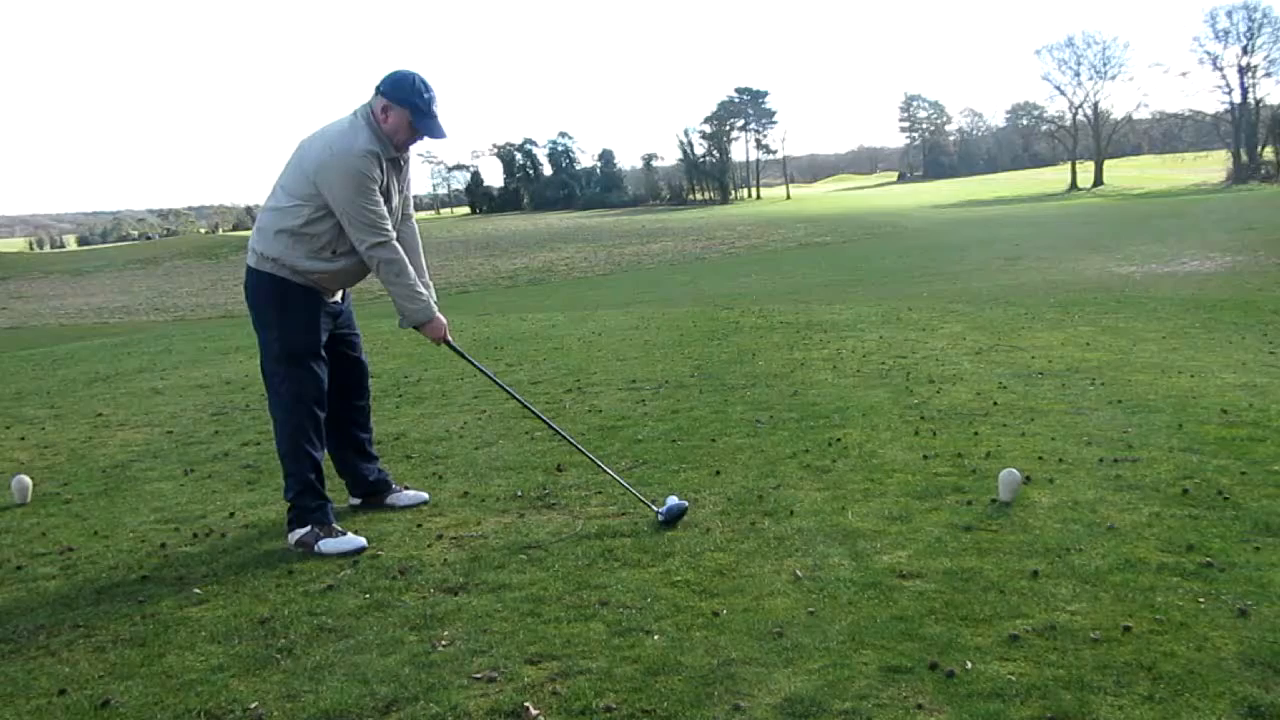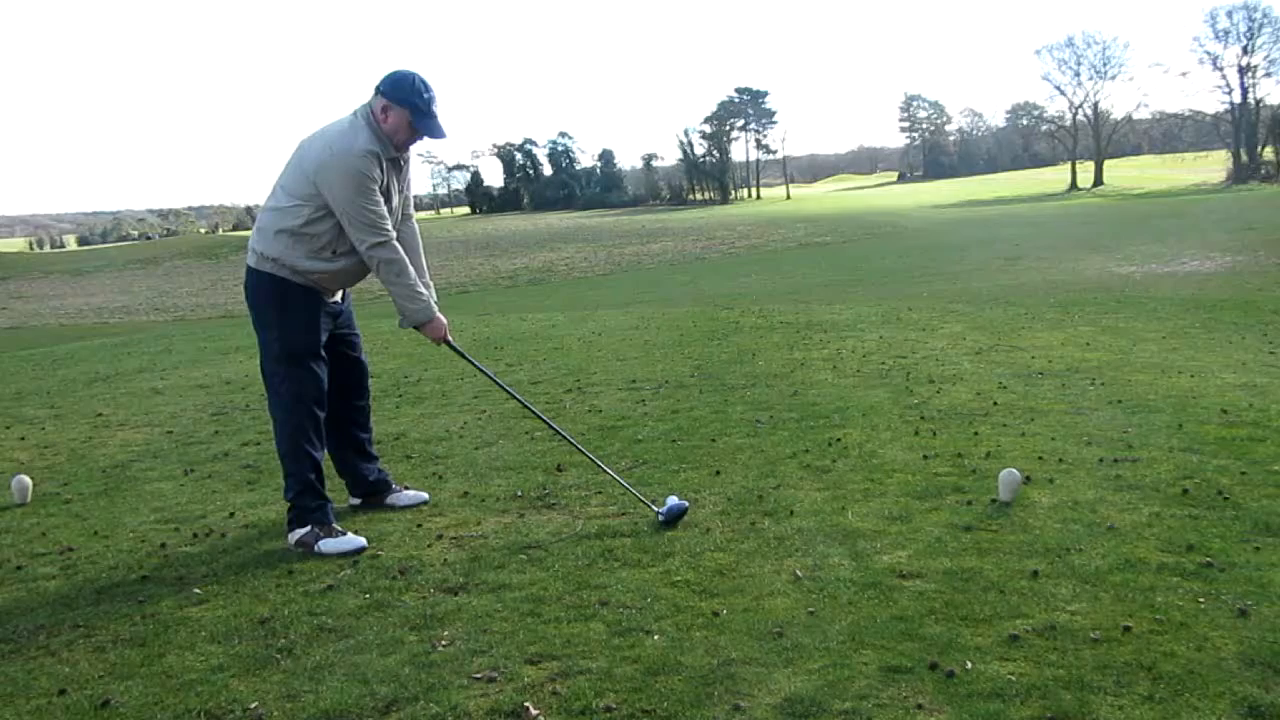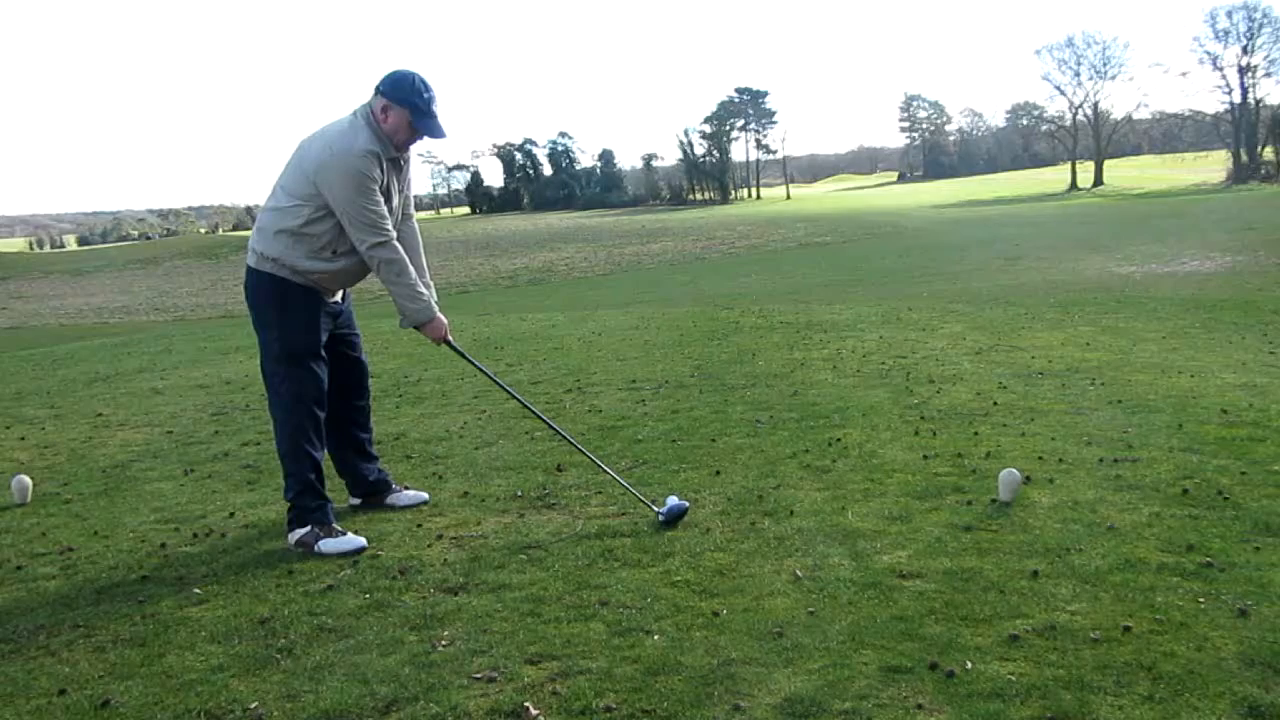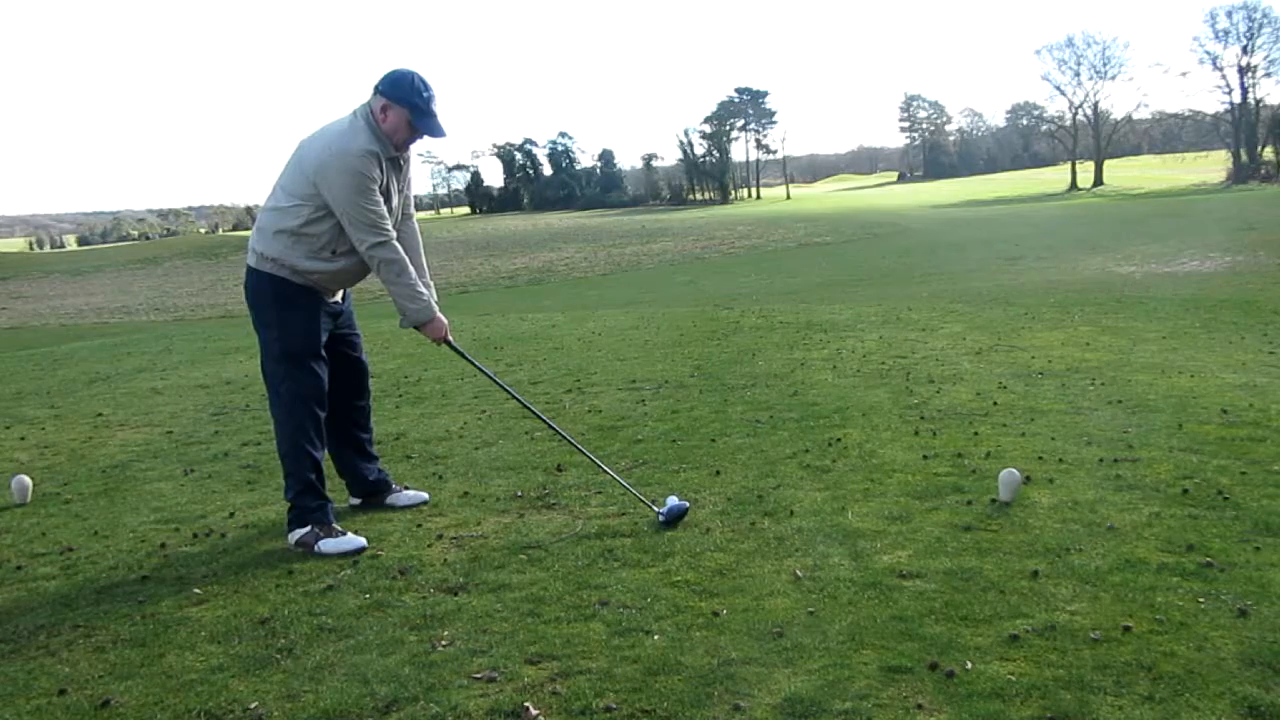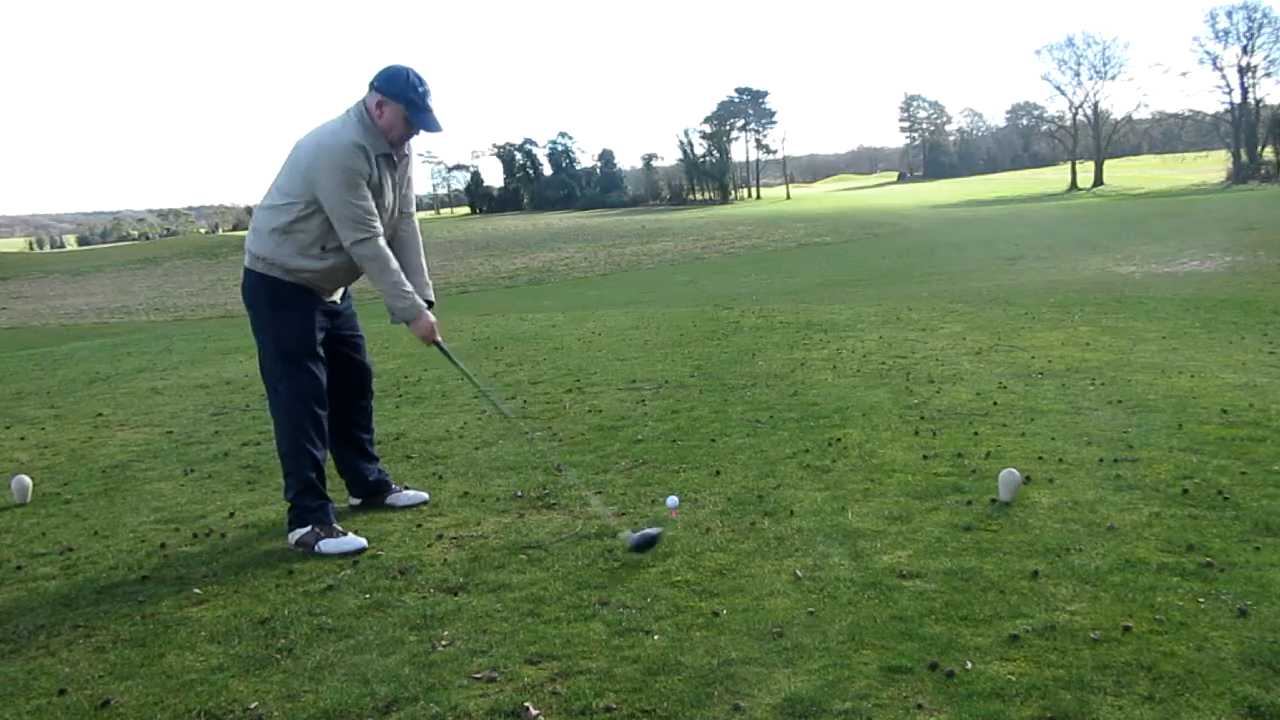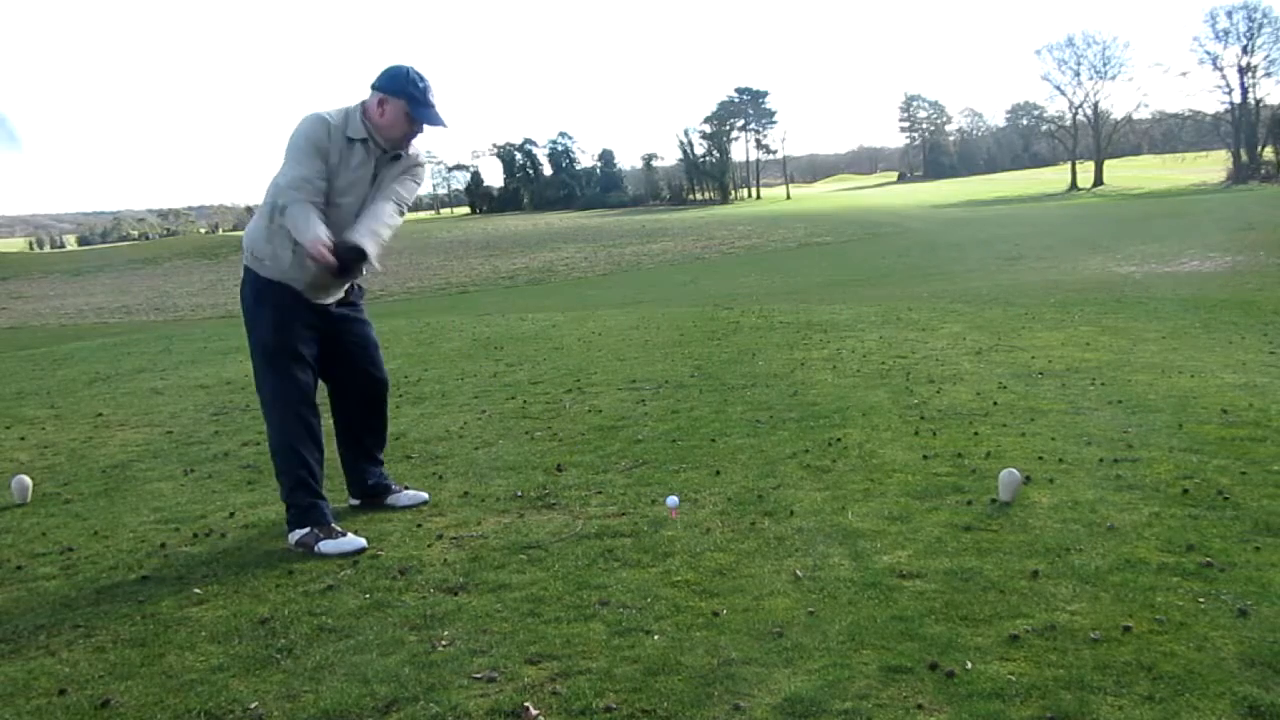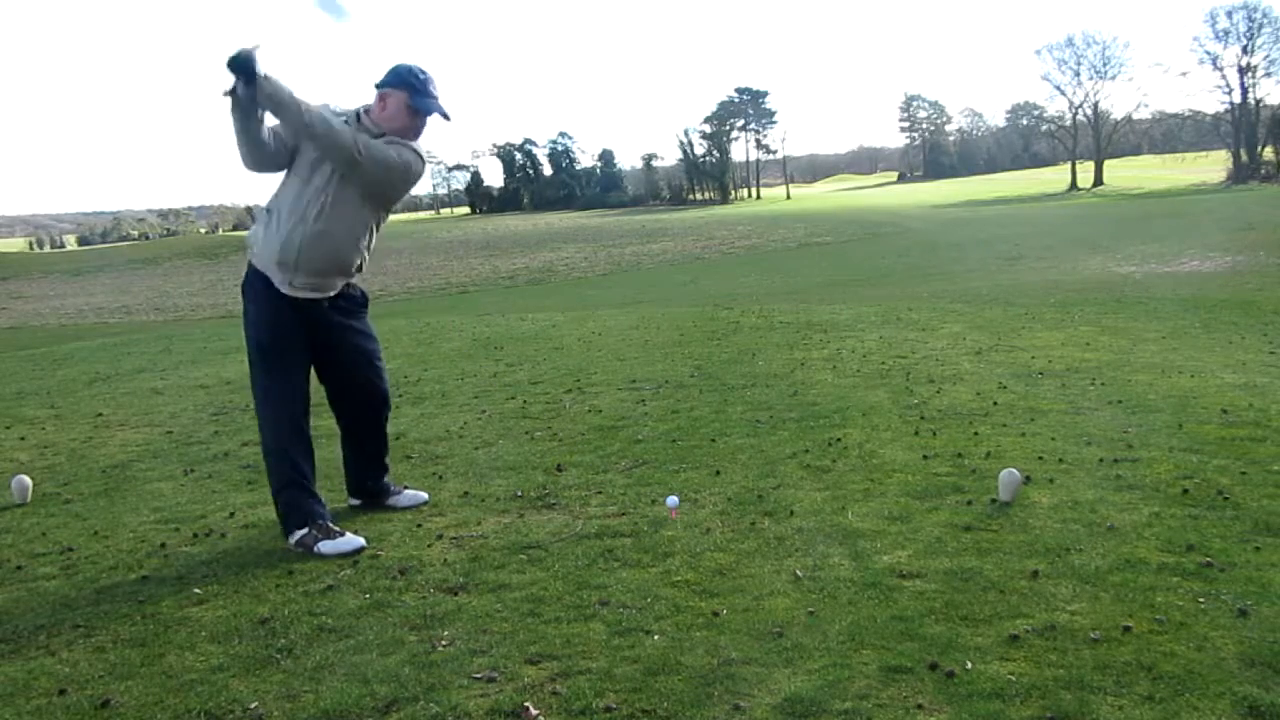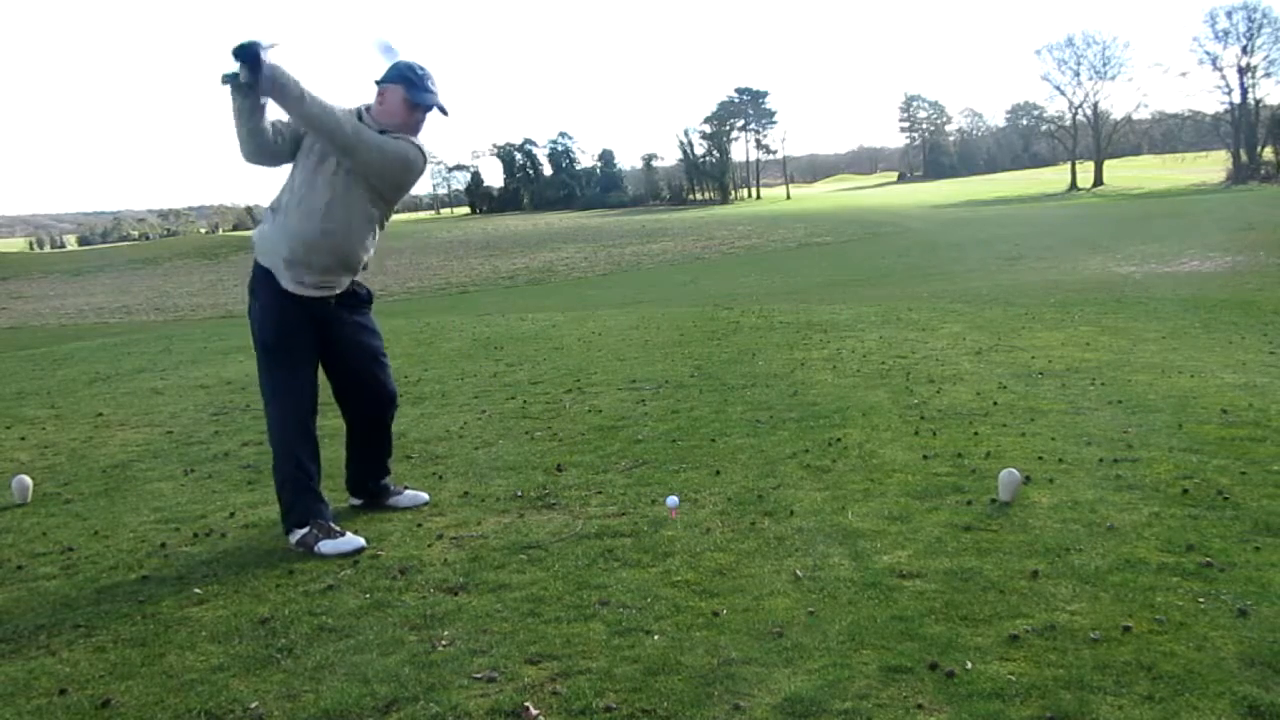
dt=0.2s
person 1, frame 1
left shoulder: (392, 150)
right shoulder: (349, 153)
left elbow: (403, 227)
right elbow: (378, 246)
left wrist: (425, 299)
right wrist: (421, 312)
left hip: (327, 283)
right hip: (284, 283)
left knee: (350, 385)
right knee: (302, 397)
left ankle: (368, 483)
right ankle: (308, 519)
person 1, frame 2
left shoulder: (392, 150)
right shoulder: (349, 154)
left elbow: (403, 228)
right elbow: (378, 246)
left wrist: (425, 300)
right wrist: (422, 312)
left hip: (327, 284)
right hip: (284, 283)
left knee: (350, 384)
right knee: (301, 398)
left ankle: (368, 484)
right ankle: (307, 519)
person 1, frame 3
left shoulder: (392, 149)
right shoulder: (349, 154)
left elbow: (404, 228)
right elbow: (379, 246)
left wrist: (426, 299)
right wrist: (422, 313)
left hip: (327, 284)
right hip: (284, 283)
left knee: (350, 386)
right knee: (301, 398)
left ankle: (367, 483)
right ankle: (308, 520)
person 1, frame 4
left shoulder: (392, 150)
right shoulder: (348, 154)
left elbow: (404, 227)
right elbow: (378, 246)
left wrist: (427, 298)
right wrist: (422, 312)
left hip: (327, 284)
right hip: (284, 283)
left knee: (351, 385)
right knee: (302, 398)
left ankle: (368, 483)
right ankle: (308, 519)
person 1, frame 5
left shoulder: (395, 151)
right shoulder: (340, 149)
left elbow: (403, 225)
right elbow: (365, 241)
left wrist: (422, 295)
right wrist: (408, 308)
left hip: (327, 284)
right hip: (280, 283)
left knee: (352, 384)
right knee: (301, 398)
left ankle: (368, 483)
right ankle: (307, 519)
person 1, frame 6
left shoulder: (408, 161)
right shoulder: (320, 131)
left elbow: (384, 211)
right elbow: (298, 199)
left wrist: (357, 245)
right wrist: (313, 239)
left hip: (336, 289)
right hip: (276, 283)
left knee: (366, 385)
right knee: (292, 401)
left ankle: (369, 484)
right ankle: (306, 520)
person 1, frame 7
left shoulder: (404, 160)
right shoulder: (324, 119)
left elbow: (330, 140)
right elbow: (259, 153)
left wrist: (266, 87)
right wrist: (246, 97)
left hip: (335, 293)
right hip: (272, 284)
left knee: (368, 394)
right knee: (283, 407)
left ankle: (370, 486)
right ankle: (302, 520)
person 1, frame 8
left shoulder: (408, 155)
right shoulder: (327, 123)
left elbow: (337, 134)
right elbow: (261, 149)
left wrist: (274, 79)
right wrist: (249, 92)
left hip: (340, 293)
right hip: (278, 282)
left knee: (375, 394)
right knee: (292, 407)
left ankle: (370, 486)
right ankle: (305, 520)
